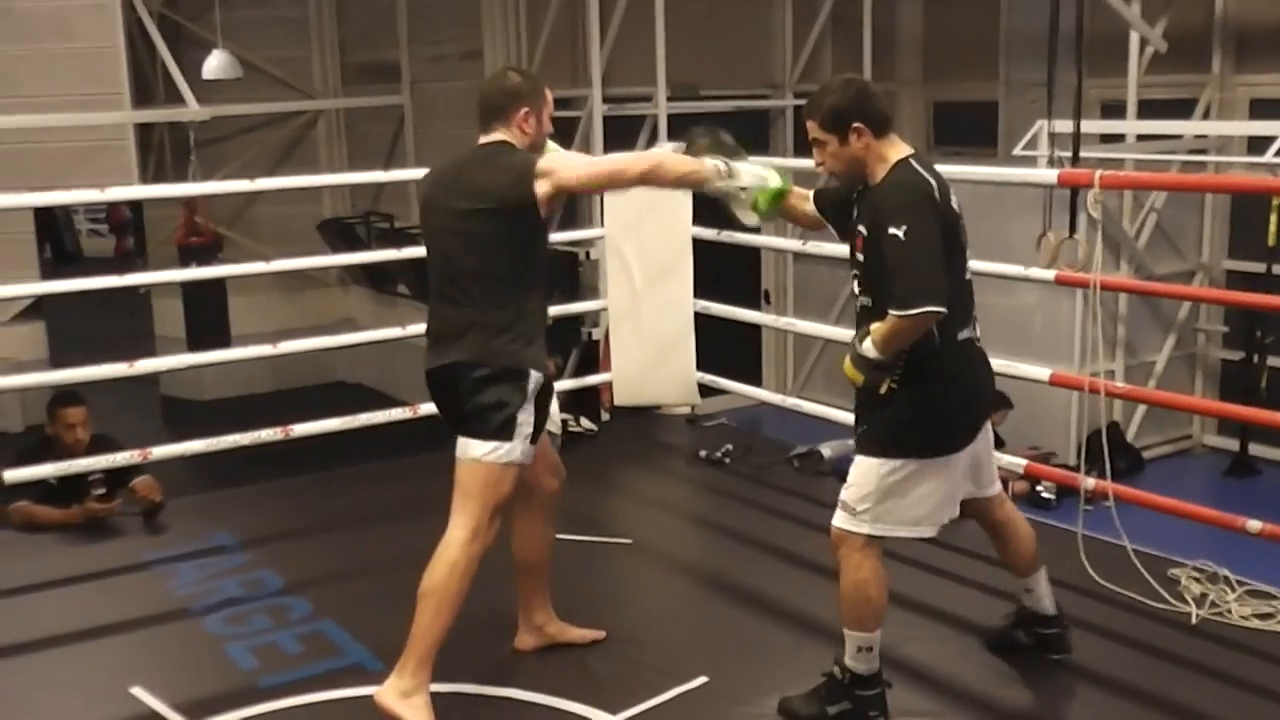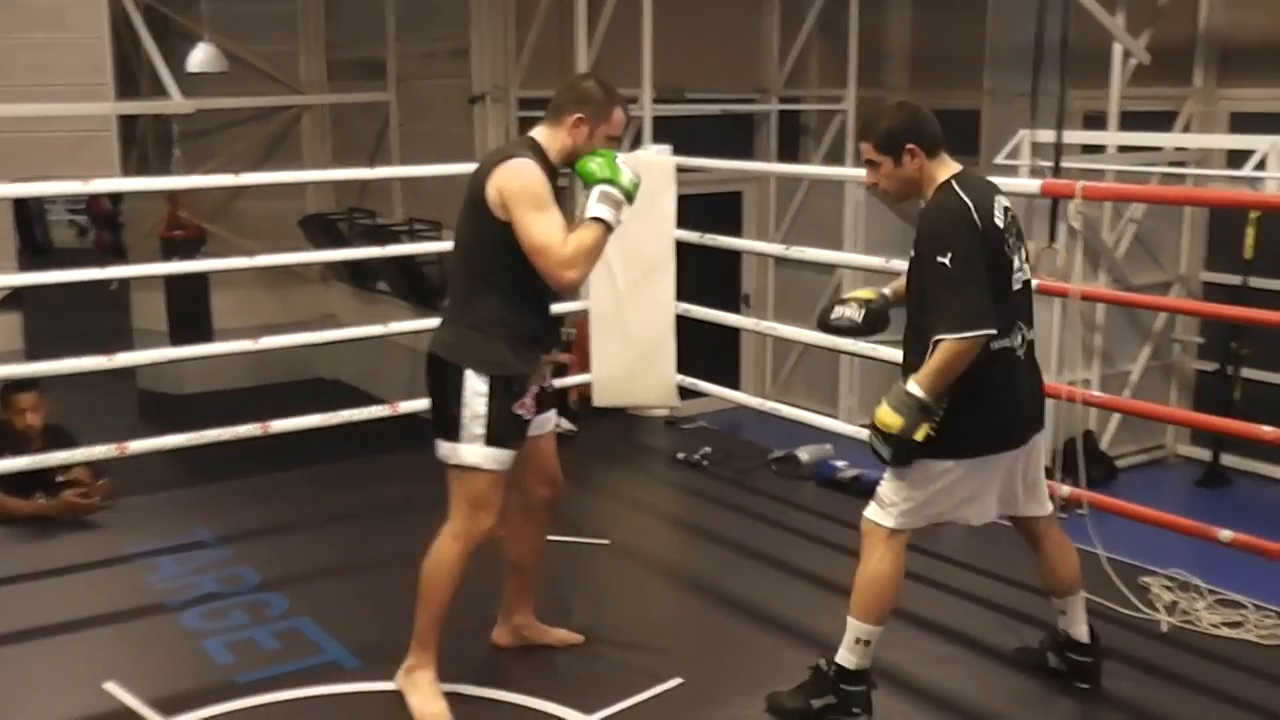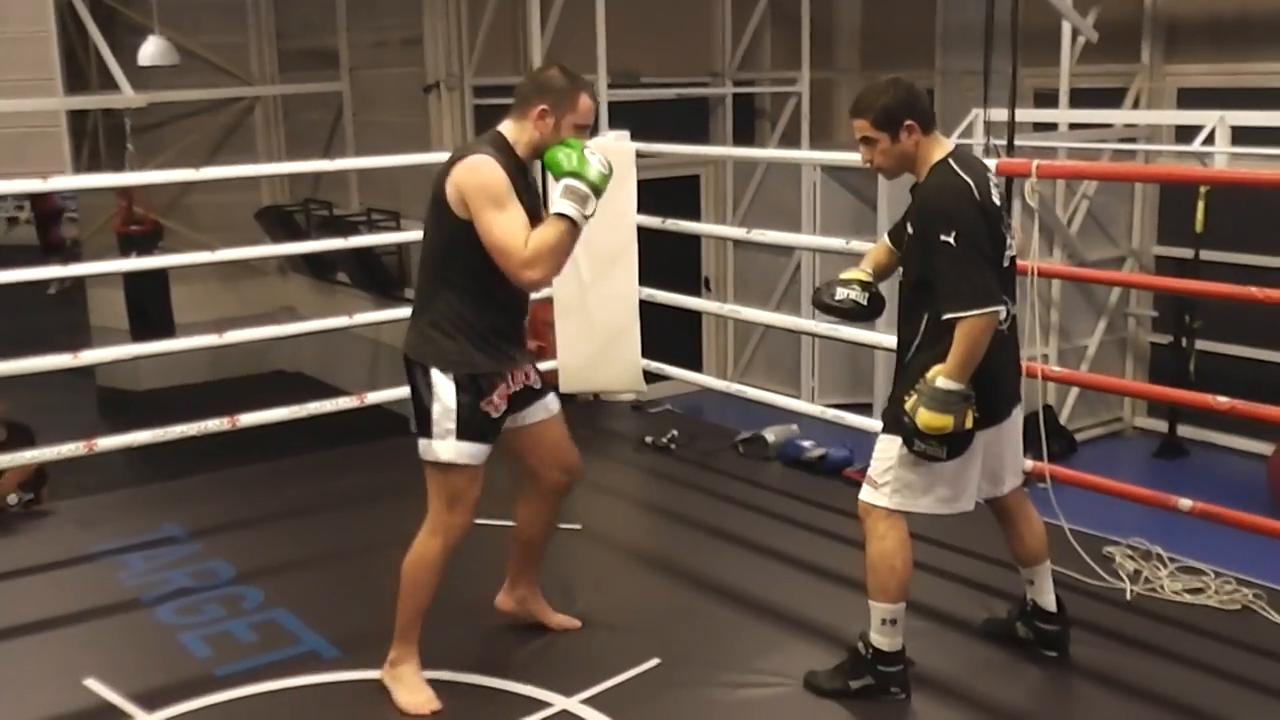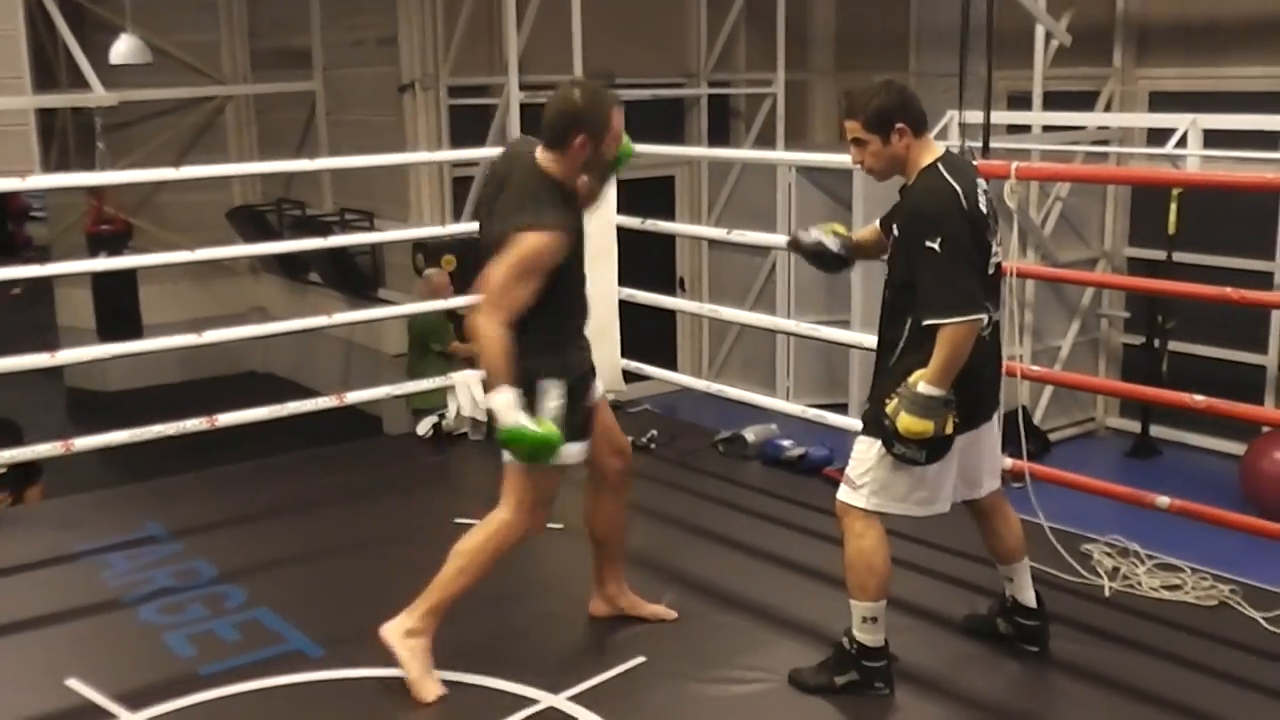
dt=0.4s
person 1, frame 1
left shoulder: (439, 181)
right shoulder: (531, 172)
right elbow: (642, 167)
right wrist: (725, 174)
left hip: (454, 360)
right hip: (499, 366)
left knee: (542, 485)
right knee: (473, 523)
left ankle: (536, 620)
person 1, frame 2
left shoulder: (531, 168)
right shoulder: (520, 172)
left elbow: (549, 262)
right elbow: (565, 271)
left wrist: (595, 199)
right wrist: (607, 203)
left hip: (510, 360)
right hip: (478, 366)
left knee: (541, 488)
right knee: (475, 519)
left ankle: (516, 620)
right ankle: (418, 666)
person 1, frame 3
left shoulder: (516, 168)
right shoulder: (481, 169)
left elbow: (539, 260)
right elbow: (530, 269)
left wrist: (573, 196)
right wrist: (573, 196)
left hip: (502, 355)
right hip: (452, 364)
left knee: (558, 471)
right knee: (451, 518)
left ankle: (520, 591)
right ankle: (402, 659)
person 1, frame 4
left shoulder: (520, 157)
right shoulder: (543, 227)
right elbow: (487, 316)
left wrist: (600, 176)
right wrist: (508, 402)
left hip: (556, 353)
right hip: (542, 370)
left knee: (614, 459)
right knee: (522, 513)
left ankle: (610, 591)
person 2, frame 1
left shoulder: (902, 195)
right shoulder: (904, 183)
left elbow: (920, 309)
right elbow: (818, 209)
left wrist: (870, 350)
left hip: (921, 398)
right hip: (960, 385)
left knee: (853, 535)
right knee: (989, 502)
right ankle: (1041, 620)
person 2, frame 2
left shoulder: (945, 217)
right shoulder: (982, 195)
left elbow: (968, 330)
left wrist: (913, 394)
right wrist: (881, 299)
left hip: (970, 409)
right hip: (1016, 398)
left knee: (883, 529)
right knee: (1037, 519)
right ankle: (1078, 648)
person 2, frame 3
left shoulder: (946, 195)
right shoulder: (962, 174)
left elbow: (980, 307)
right elbow: (903, 240)
left wrist: (947, 388)
right wrist: (864, 273)
left hip: (953, 381)
right hip: (993, 379)
left knee: (879, 508)
right knee: (1007, 493)
left ankle: (884, 661)
right ankle: (1045, 618)
person 2, frame 4
left shoulder: (934, 202)
right shoulder: (954, 177)
left elbow: (963, 315)
right elbow: (892, 231)
left wrist: (929, 393)
right wrist: (843, 242)
left hip: (933, 383)
right hip: (974, 383)
left knee: (857, 507)
right knee: (984, 494)
left ankle: (867, 656)
right ankle: (1024, 613)
